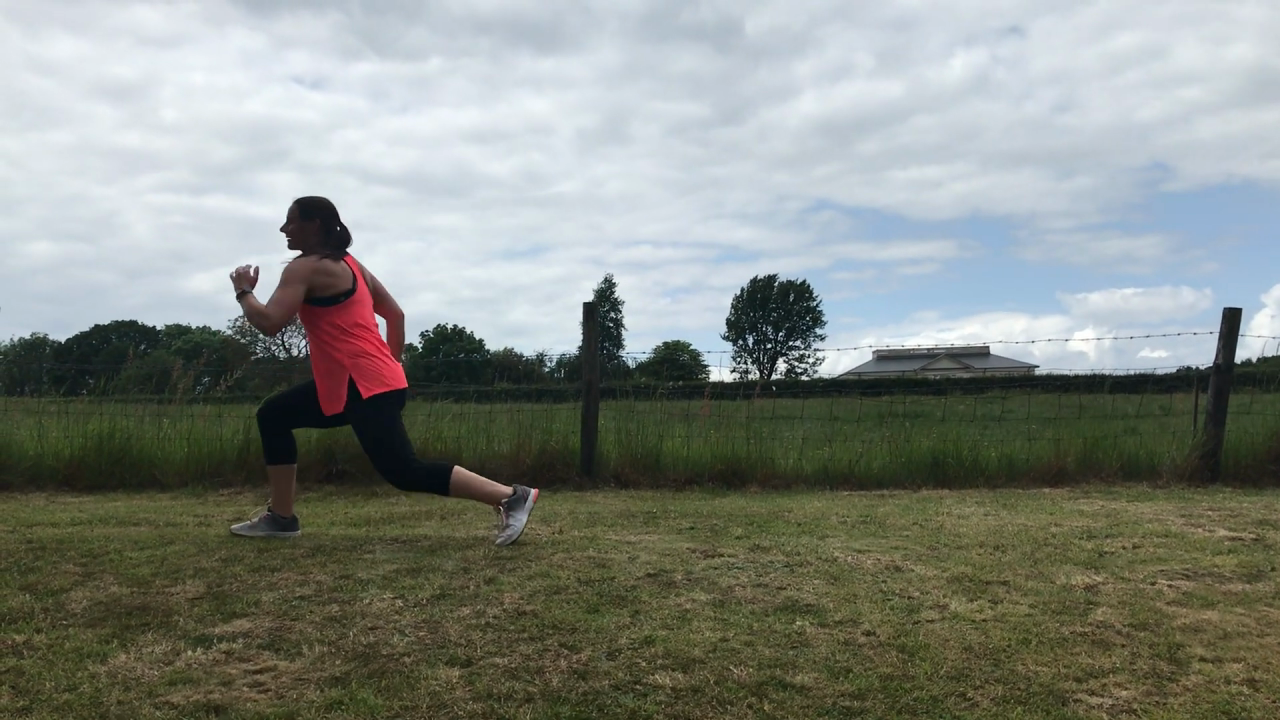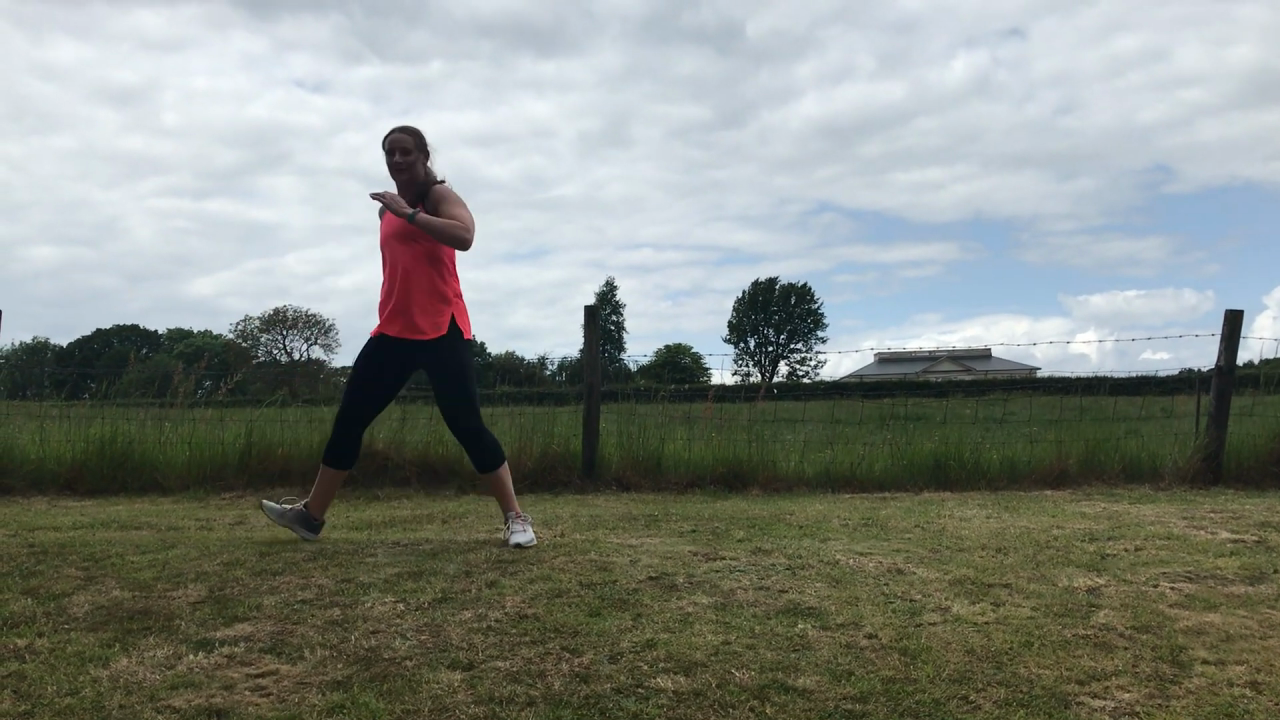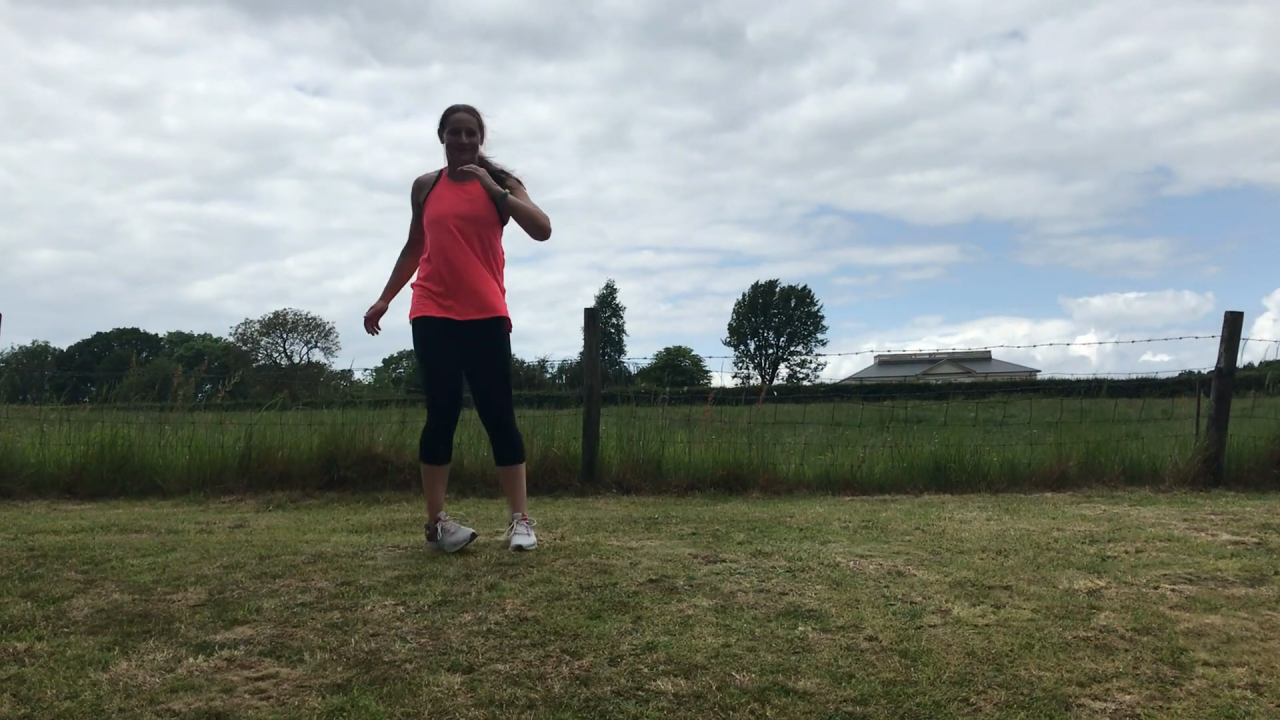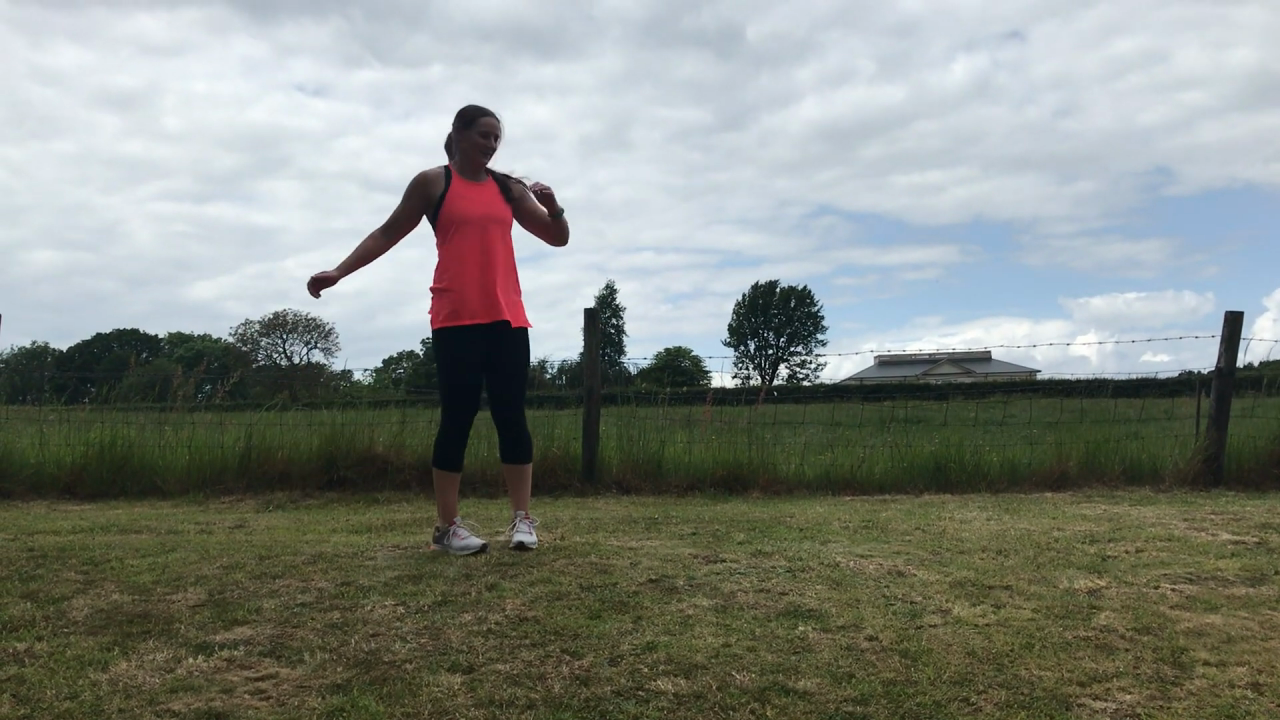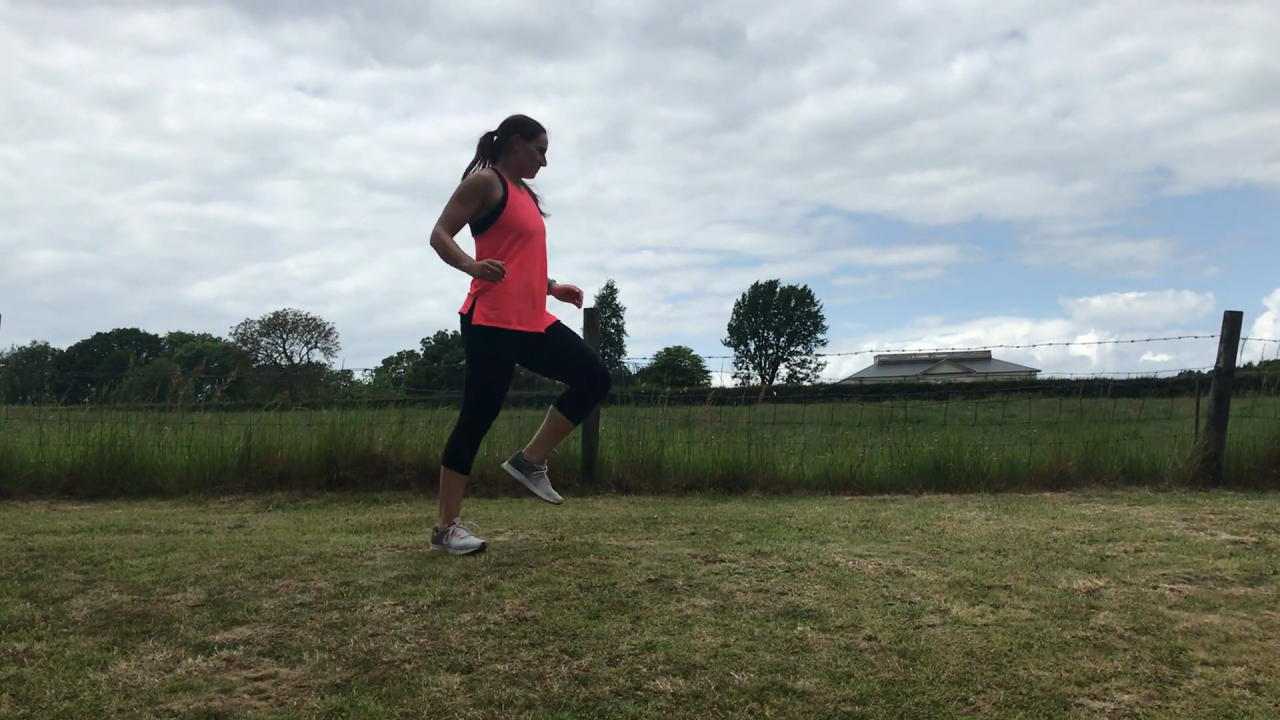
dt=0.3s
person 1, frame 1
left shoulder: (306, 265)
right shoulder: (345, 264)
left elbow: (269, 323)
right elbow: (395, 312)
left wrist: (243, 292)
right wrist: (388, 362)
left hip: (368, 384)
right hip: (350, 381)
left knee: (401, 470)
right knee: (273, 415)
left ankle: (512, 499)
right ankle: (281, 516)
person 1, frame 2
left shoulder: (438, 195)
right shoulder: (391, 207)
left elbow: (464, 237)
left wrist: (409, 214)
left hip: (442, 328)
right hip: (393, 331)
left knee: (465, 423)
right knee: (350, 418)
left ankle: (515, 517)
right ankle: (310, 514)
person 1, frame 3
left shoulder: (499, 181)
right shoulder: (426, 186)
left elbow: (542, 229)
right elbow: (415, 247)
left wrist: (495, 190)
right wrist: (382, 300)
left hip: (486, 312)
right hip: (433, 313)
left knee: (498, 413)
right knee: (443, 410)
left ankle: (520, 519)
right ankle: (437, 519)
person 1, frame 4
left shoulder: (509, 188)
right shoulder: (431, 182)
left elbow: (558, 237)
right elbow: (387, 234)
left wrist: (552, 206)
right wrist: (339, 271)
left hip: (507, 316)
right hip: (457, 316)
left knee: (512, 414)
right knee: (458, 417)
left ankle: (522, 517)
right ankle: (446, 526)
person 1, frame 5
left shoulder: (523, 193)
right shoulder: (484, 181)
right elbow: (440, 235)
left wrist: (550, 287)
right wrist: (473, 264)
left hip: (532, 319)
right hip: (491, 319)
left knee: (594, 376)
right knee: (478, 417)
left ankle: (529, 461)
right ankle: (445, 526)
